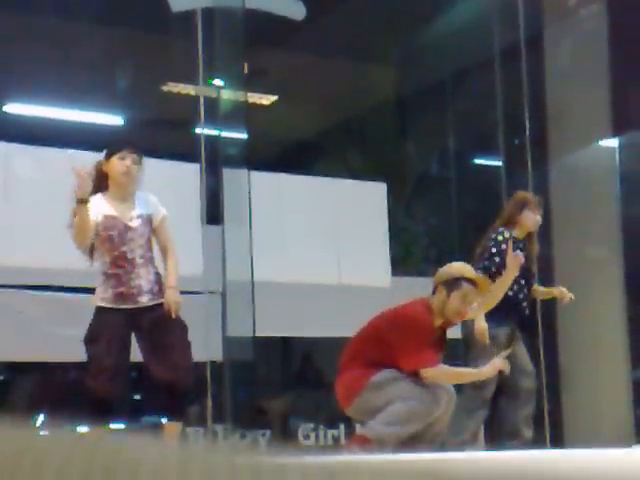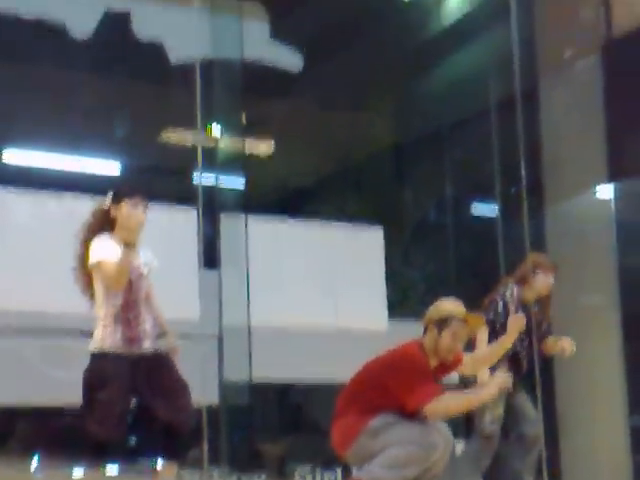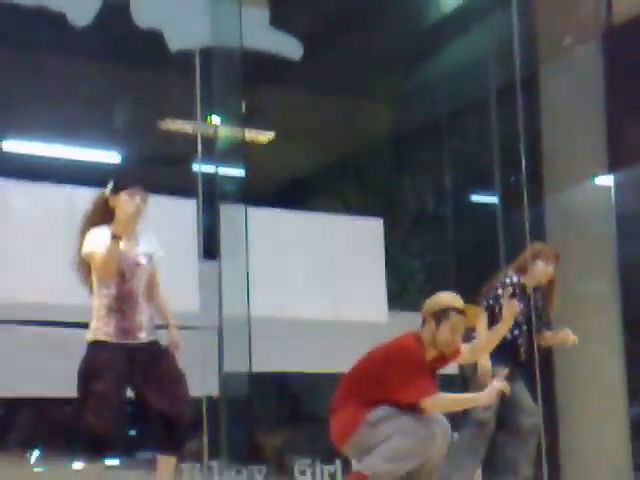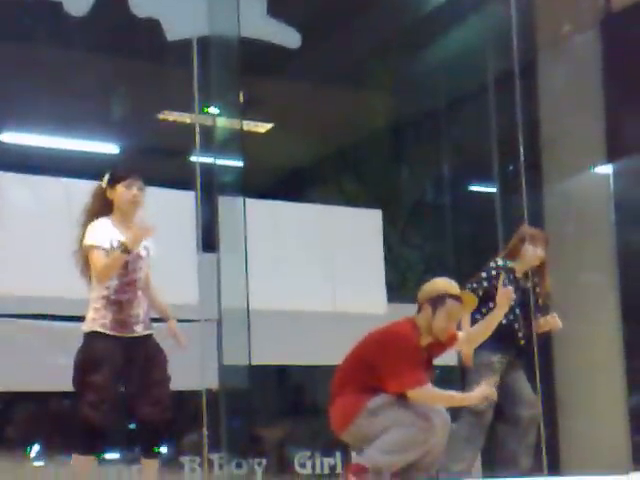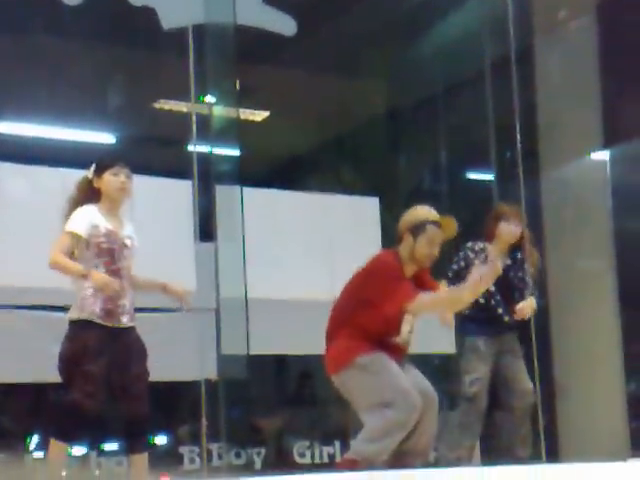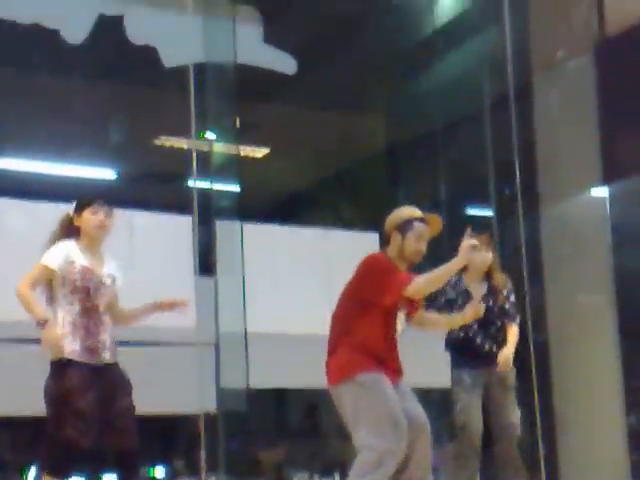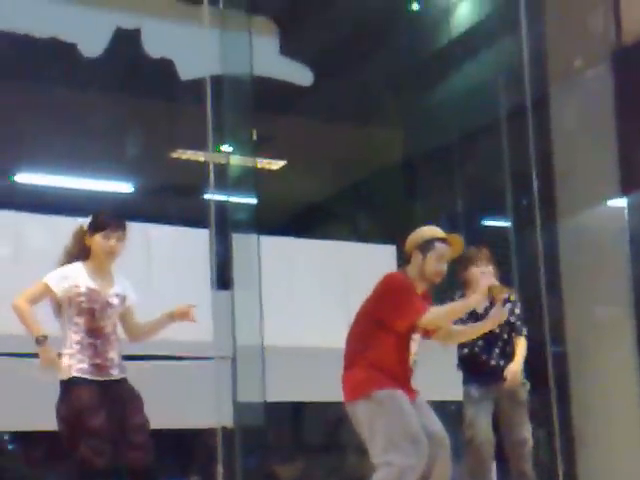
dt=0.4s
person 1, frame 1
left shoulder: (149, 202)
right shoulder: (94, 205)
left elbow: (168, 249)
right elbow: (82, 240)
left wrist: (171, 286)
right wrist: (82, 198)
left hip: (153, 302)
right hip: (111, 306)
left knee: (177, 371)
right knee: (103, 380)
person 1, frame 2
left shoulder: (143, 252)
right shoulder: (102, 245)
right elbow: (116, 281)
left wrist: (167, 334)
right wrist: (128, 241)
left hip: (147, 350)
right hip: (112, 350)
left knee: (178, 416)
right knee: (107, 427)
person 1, frame 3
left shoulder: (147, 241)
right shoulder: (98, 235)
right elbow: (105, 273)
left wrist: (171, 327)
right wrist: (118, 232)
left hip: (145, 342)
right hip: (107, 342)
left knee: (176, 409)
right knee: (101, 421)
person 1, frame 4
left shoulder: (141, 235)
right shoulder: (100, 228)
right elbow: (99, 275)
left wrist: (168, 317)
right wrist: (128, 246)
left hip: (140, 336)
right hip: (104, 334)
left knee: (155, 413)
right knee: (95, 414)
person 1, frame 5
left shoulder: (127, 227)
right shoulder: (86, 215)
right elbow: (56, 257)
left wrist: (163, 286)
right wrist: (89, 274)
left hip: (124, 326)
right hip: (89, 323)
left knee: (136, 405)
right knee: (80, 401)
person 1, frame 6
left shoulder: (110, 266)
right shoulder: (64, 252)
right elbow: (24, 288)
left wrist: (155, 307)
right wrist: (45, 324)
left hip: (106, 362)
right hip: (71, 360)
left knee: (125, 438)
right knee: (72, 439)
person 1, frame 7
left shoulder: (122, 285)
right shoulder: (70, 275)
left elbow: (134, 333)
right elbow: (21, 303)
left wrist: (170, 317)
right wrist: (42, 341)
left hip: (116, 380)
right hip: (80, 379)
left knee: (140, 455)
person 2, frame 1
left shoulder: (523, 246)
right shoulder: (500, 238)
left elbow: (527, 289)
left wrist: (553, 291)
right wrist: (479, 318)
left hip: (509, 325)
right hip: (491, 322)
left knee: (524, 381)
right knee: (482, 385)
left ankle: (515, 442)
right ankle: (461, 445)
person 2, frame 2
left shoulder: (535, 308)
right shoulder: (509, 294)
left elbow: (543, 343)
right elbow: (485, 328)
left wrist: (561, 344)
left hip: (513, 376)
left knee: (531, 428)
right knee: (490, 430)
person 2, frame 3
left shoulder: (537, 297)
right shoulder: (508, 282)
left elbow: (538, 336)
right elbow: (482, 315)
left wrist: (559, 337)
right wrist: (482, 356)
left hip: (512, 367)
right hip: (490, 362)
left knee: (528, 420)
right knee: (483, 421)
person 2, frame 4
left shoulder: (532, 283)
right shoulder: (499, 267)
left elbow: (531, 324)
left wrist: (548, 322)
left hip: (511, 354)
right hip: (487, 349)
left knee: (528, 409)
right knee: (480, 409)
person 2, frame 5
left shoulder: (521, 260)
right shoulder: (473, 251)
left elbow: (529, 295)
right elbow: (447, 282)
left wrist: (527, 306)
left hip: (507, 336)
right hip: (476, 334)
left knee: (523, 395)
right knee: (474, 396)
left ankle: (520, 458)
right ankle: (454, 460)
person 2, frame 6
left shoulder: (502, 285)
right shoulder: (451, 286)
left elbow: (512, 321)
right elbow: (432, 320)
left wrist: (510, 347)
left hip: (498, 365)
right hip: (465, 368)
left knee: (508, 428)
right knee: (470, 428)
person 2, frame 7
left shoulder: (507, 298)
left elbow: (520, 334)
left wrist: (517, 362)
left hip: (509, 380)
right hip: (475, 384)
left knee: (520, 441)
right knee: (480, 440)
person 3, frame 1
left shoulder: (442, 312)
right shoulder: (415, 318)
left elbow: (481, 305)
right elbow: (430, 372)
left wrist: (509, 274)
right wrist: (482, 372)
left hip: (386, 383)
right hip: (358, 386)
left knee: (443, 396)
right knee: (433, 395)
right ankle: (364, 443)
person 3, frame 2
left shoulder: (438, 355)
right shoulder: (411, 358)
left elbow: (475, 363)
right elbow: (435, 407)
left wrist: (510, 336)
right wrist: (486, 392)
right hip: (355, 431)
left knee: (439, 437)
right knee: (430, 439)
person 3, frame 3
left shoulder: (434, 347)
right shoulder: (407, 351)
left elbow: (472, 352)
right elbow: (430, 403)
left wrist: (505, 323)
right wrist: (481, 397)
left hip: (379, 417)
right hip: (353, 423)
left knee: (439, 431)
right knee: (427, 433)
person 3, frame 4
left shoulder: (430, 334)
right shoulder: (402, 337)
left elbow: (468, 340)
right elbow: (418, 393)
left wrist: (499, 311)
right wrist: (470, 397)
left hip: (381, 400)
right hip: (354, 407)
left knee: (439, 421)
right knee: (426, 423)
person 3, frame 5
left shoulder: (416, 273)
right shoulder: (384, 266)
left elbow: (447, 303)
right elbow: (417, 306)
left wrist: (483, 283)
right wrist: (465, 289)
left hip: (385, 352)
right hip: (353, 351)
left knee: (426, 400)
right knee: (403, 404)
left ankle: (406, 470)
right ankle: (353, 467)
person 3, frame 6
left shoulder: (401, 276)
right shoulder: (376, 265)
left elbow: (419, 319)
right elbow: (417, 289)
left wrist: (463, 317)
right wrist: (458, 262)
left hip: (385, 369)
right hip: (356, 368)
left knee: (417, 428)
right knee: (386, 437)
person 3, frame 7
left shoulder: (420, 295)
right shoulder: (395, 284)
left elbow: (447, 333)
right elbow: (430, 319)
left wrist: (488, 323)
right wrist: (474, 299)
left hip: (399, 386)
right hip: (371, 385)
left knee: (437, 444)
right knee: (406, 454)
